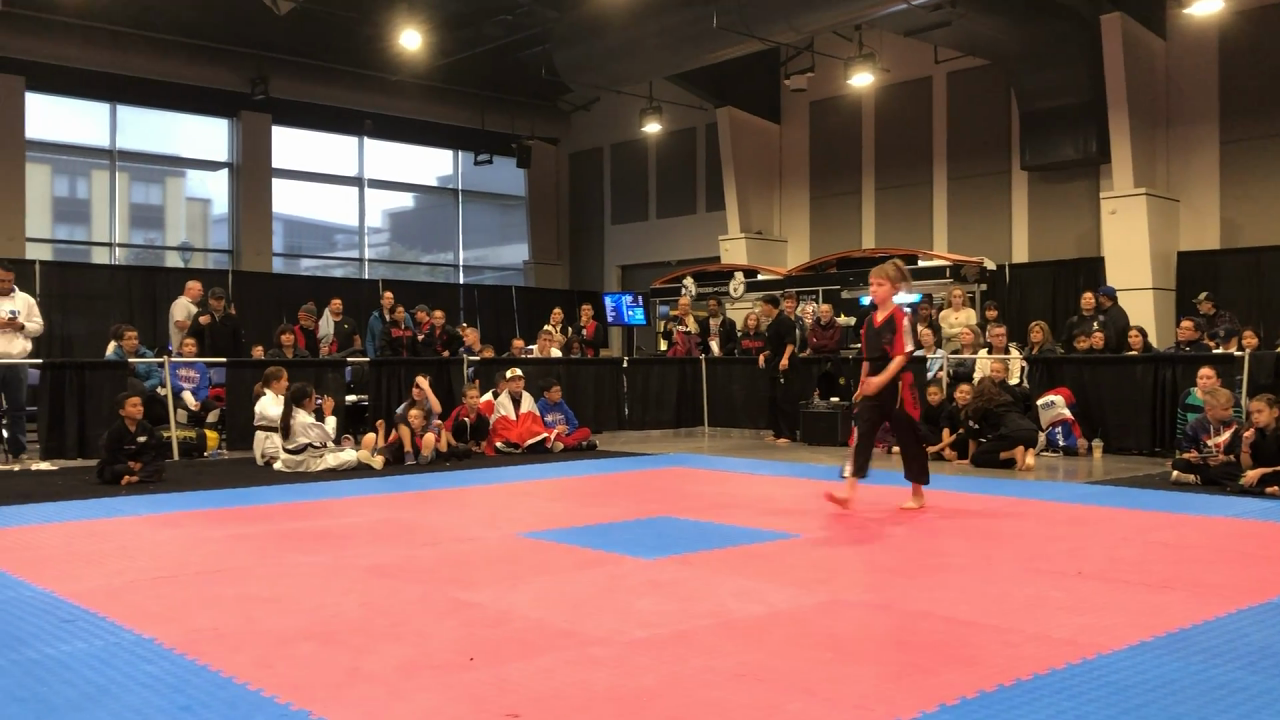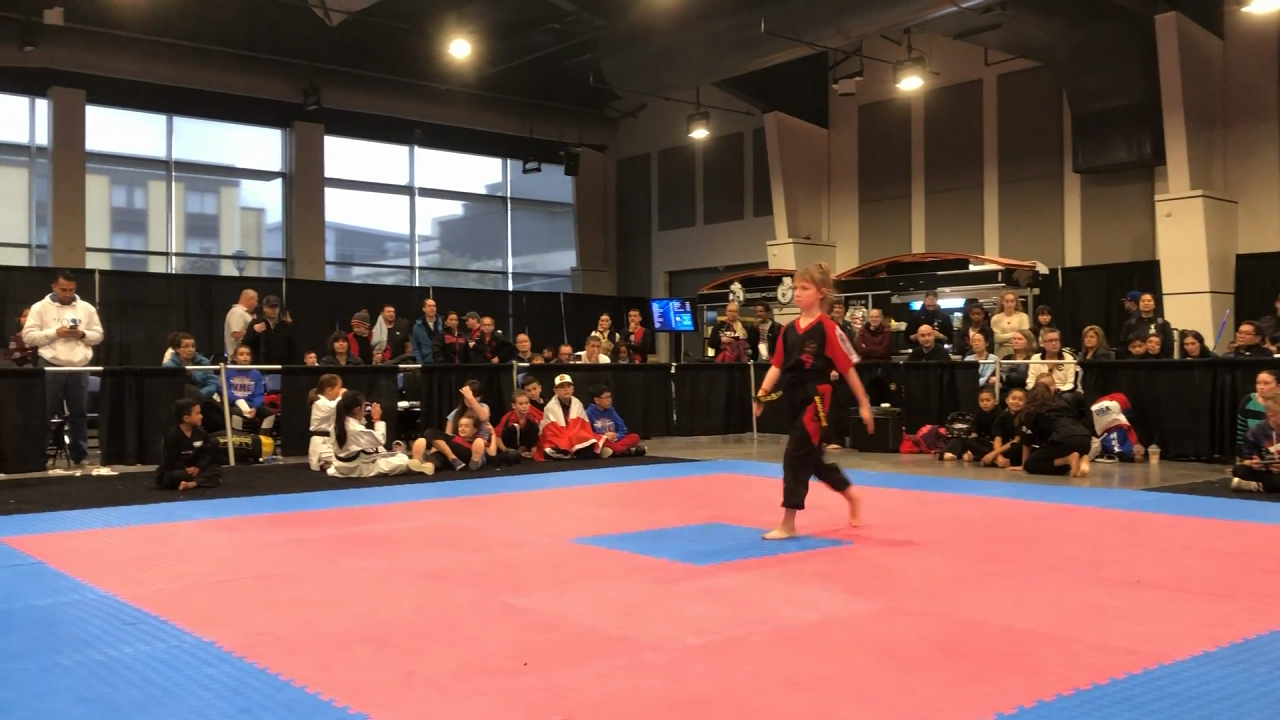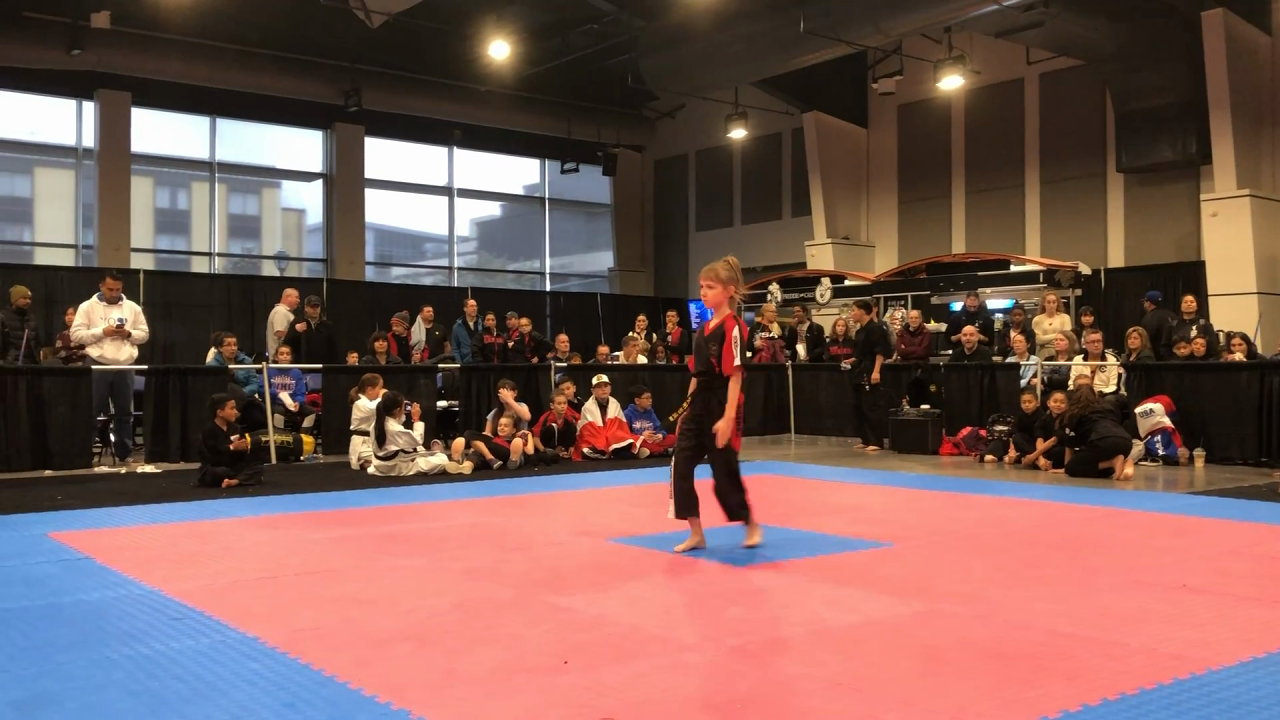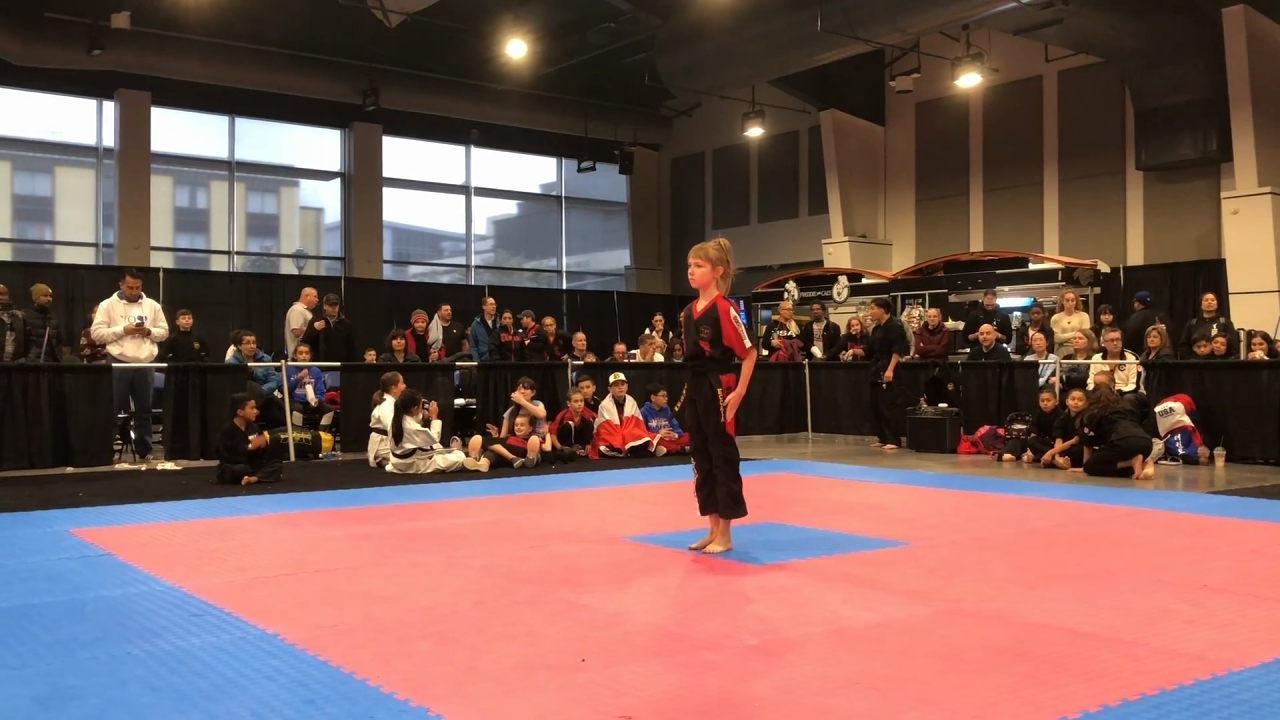
dt=0.7s
person 1, frame 1
left shoulder: (900, 318)
right shoulder: (870, 321)
left elbow: (902, 356)
left wrist: (883, 378)
right wrist: (861, 385)
left hip: (898, 385)
right hip: (872, 386)
left knee: (908, 438)
right knee: (861, 436)
left ankle: (919, 494)
right ankle: (848, 494)
person 1, frame 2
left shoulder: (828, 328)
right shoulder: (790, 329)
left elbow: (847, 367)
right elbow: (777, 365)
left wrist: (864, 403)
right wrist: (763, 393)
left hip: (814, 397)
right hip: (793, 396)
left knee: (796, 457)
right knee: (811, 458)
left ankle: (787, 523)
right ankle: (852, 498)
person 1, frame 3
left shoulder: (733, 327)
right shoulder: (703, 329)
left elbow: (734, 375)
left wrist: (729, 417)
right wrist: (687, 409)
left hip: (722, 403)
right hip: (699, 401)
left knee: (725, 472)
right knee: (682, 466)
left ankle: (750, 523)
right ankle: (696, 533)
person 1, frame 4
left shoulder: (724, 308)
right shoulder: (689, 311)
left elbow: (750, 352)
left wrist: (739, 392)
right wrist: (695, 387)
left hip: (719, 388)
right hip: (695, 386)
left knee: (723, 458)
right knee: (701, 459)
left ankle: (724, 535)
right ankle: (713, 531)
person 2, frame 1
left shoulder: (25, 300)
left elbow: (39, 327)
left wrist: (22, 326)
left hip: (17, 361)
left knee: (17, 407)
left ankle: (18, 450)
person 2, frame 2
left shoulder: (86, 308)
right shoulder: (40, 308)
left elbow: (98, 335)
right elbow: (28, 336)
left wrist: (83, 334)
right wrist: (55, 333)
left hip: (78, 368)
right hip: (51, 367)
left knee: (78, 414)
right knee: (46, 414)
left ankle: (80, 456)
person 2, frame 3
left shoulder: (132, 308)
right shoulder: (87, 307)
left elbow: (144, 334)
right elbow: (76, 335)
left wrist: (129, 333)
right wrist: (101, 332)
left hip: (125, 367)
right hip: (97, 365)
left knee: (124, 412)
right knee: (92, 411)
left ankle: (124, 453)
person 2, frame 4
left shoulder: (152, 305)
right shoulder: (107, 305)
left elbow: (164, 332)
right elbow: (97, 333)
left wrist: (149, 331)
right wrist: (122, 330)
left hip: (145, 364)
right hip: (118, 363)
left knee: (144, 409)
right knee: (114, 409)
left ankle: (145, 450)
